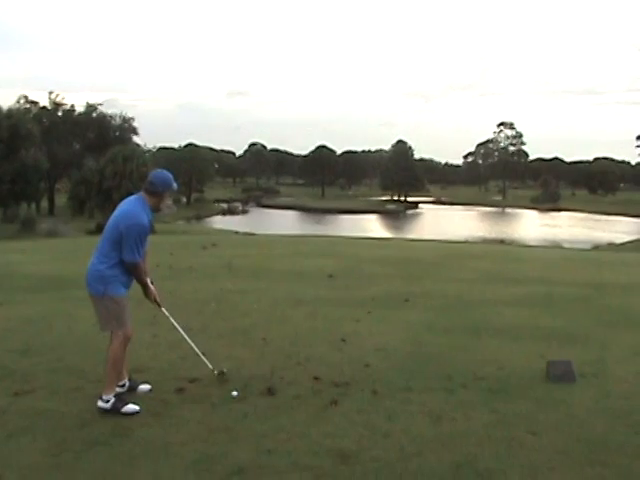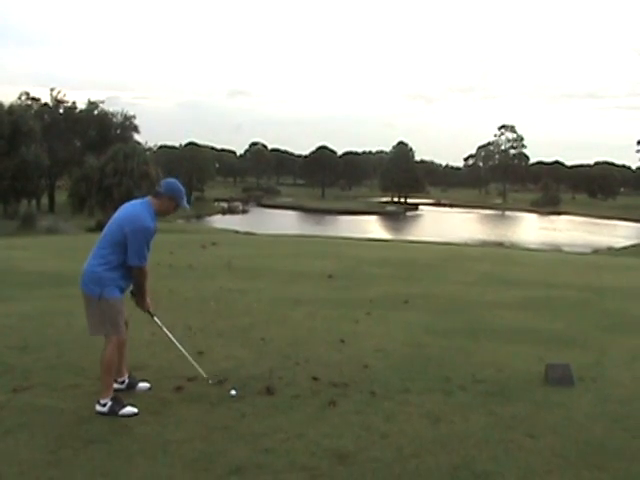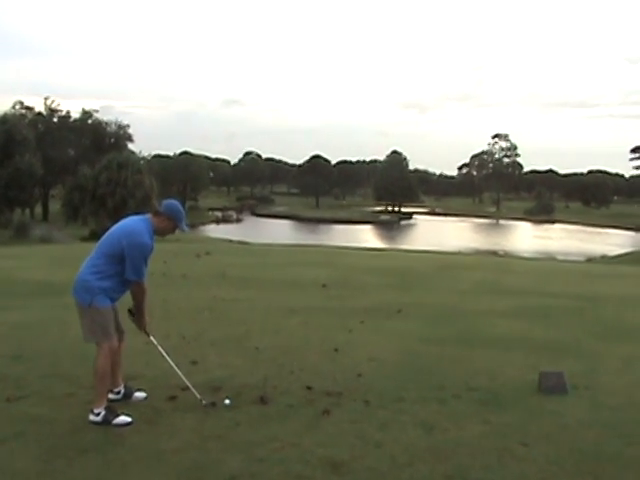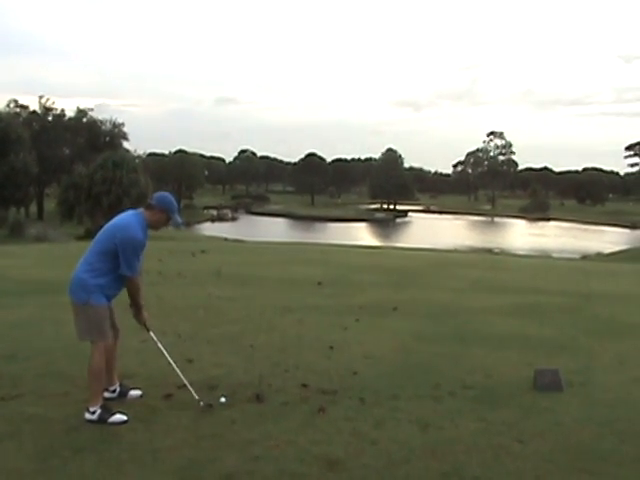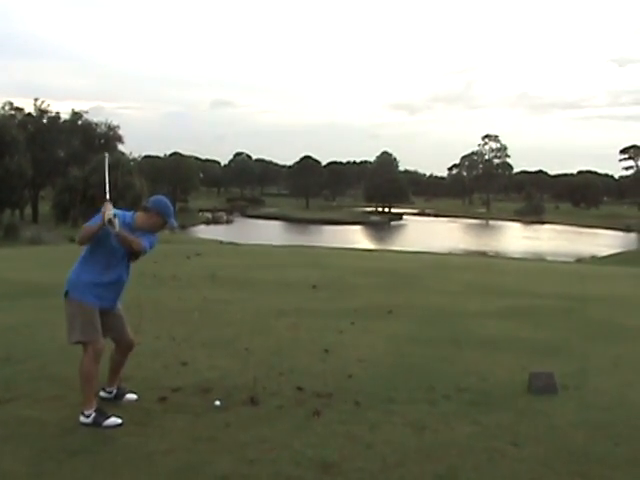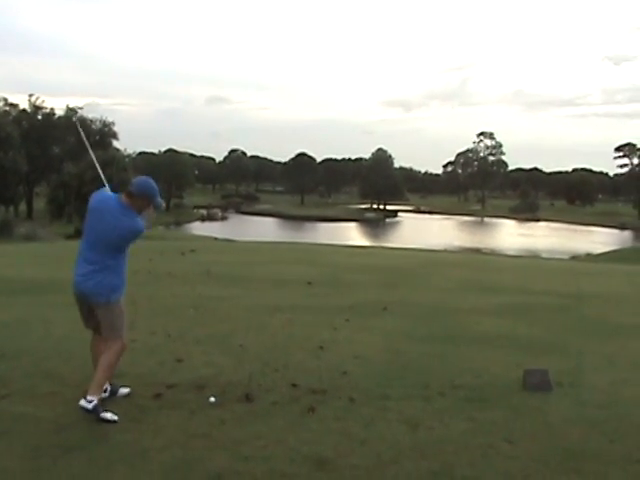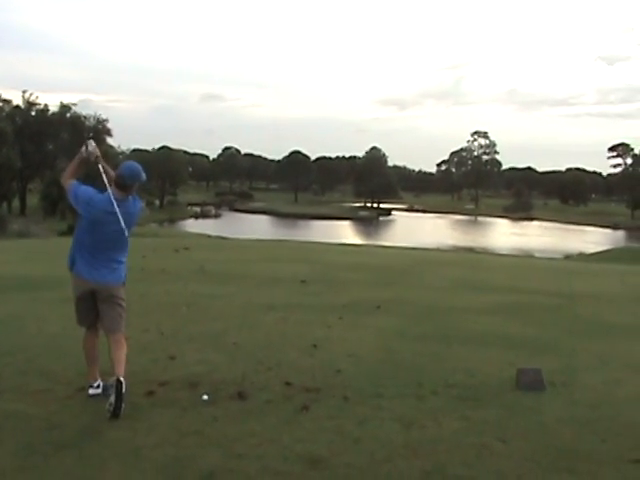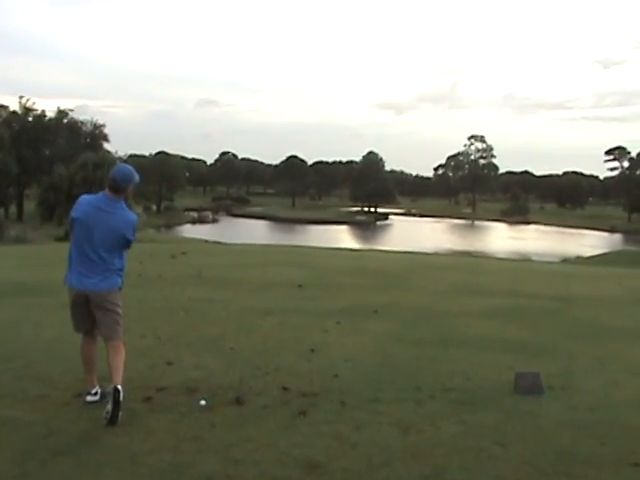
dt=0.5s
person 1, frame 1
left shoulder: (135, 203)
right shoulder: (137, 218)
right elbow: (132, 262)
left wrist: (147, 279)
right wrist: (146, 288)
left hip: (110, 276)
right hip: (107, 279)
left knee: (121, 332)
right knee: (123, 333)
left ankle: (122, 381)
right ankle: (108, 396)
person 1, frame 2
left shoulder: (136, 206)
right shoulder: (143, 222)
right elbow: (138, 267)
left wrist: (139, 292)
right wrist: (143, 297)
left hip: (103, 278)
right hip: (102, 282)
left knee: (120, 330)
right knee: (115, 337)
left ankle: (121, 379)
right ankle: (105, 400)
person 1, frame 3
left shoulder: (137, 223)
right shoulder: (141, 238)
left elbow: (132, 278)
right elbow: (137, 283)
left wrist: (138, 310)
right wrist: (141, 315)
left hip: (98, 288)
right hip: (94, 291)
left knee: (117, 337)
right knee: (108, 346)
left ankle: (117, 388)
right ankle: (99, 410)
person 1, frame 4
left shoulder: (133, 220)
right shoulder: (132, 233)
left elbow: (133, 270)
right elbow: (130, 277)
left wrist: (137, 304)
right wrist: (139, 309)
left hip: (98, 288)
right hip: (90, 290)
left knee: (112, 335)
right knee: (102, 344)
left ankle: (112, 387)
right ankle: (94, 408)
person 1, frame 5
left shoulder: (148, 236)
right shoulder: (112, 215)
left elbow: (137, 249)
right elbow: (81, 238)
left wrist: (118, 229)
right wrist: (104, 223)
left hip: (108, 298)
right hip: (82, 292)
left knee: (126, 342)
right knee: (94, 348)
left ankle: (111, 388)
right ankle: (89, 411)
person 1, frame 6
left shoulder: (100, 198)
right shoulder: (136, 225)
left hip: (82, 281)
right hip: (106, 288)
left knee: (100, 332)
right knee: (116, 342)
left ankle: (103, 385)
right ankle: (91, 397)
person 1, frame 7
left shoulder: (91, 201)
right shoulder: (134, 208)
left elbow: (66, 179)
right elbow: (119, 187)
left wrist: (83, 155)
right wrist: (101, 161)
left hip: (82, 277)
right hip: (112, 280)
left knee: (91, 329)
right knee: (116, 335)
left ankle: (94, 382)
right ankle: (119, 379)
person 1, frame 8
left shoulder: (82, 203)
right shoulder: (129, 220)
left elbow: (73, 235)
left hip: (77, 283)
right hip: (106, 286)
left knee: (88, 335)
right knee: (115, 341)
left ankle: (92, 389)
right ankle: (117, 387)
